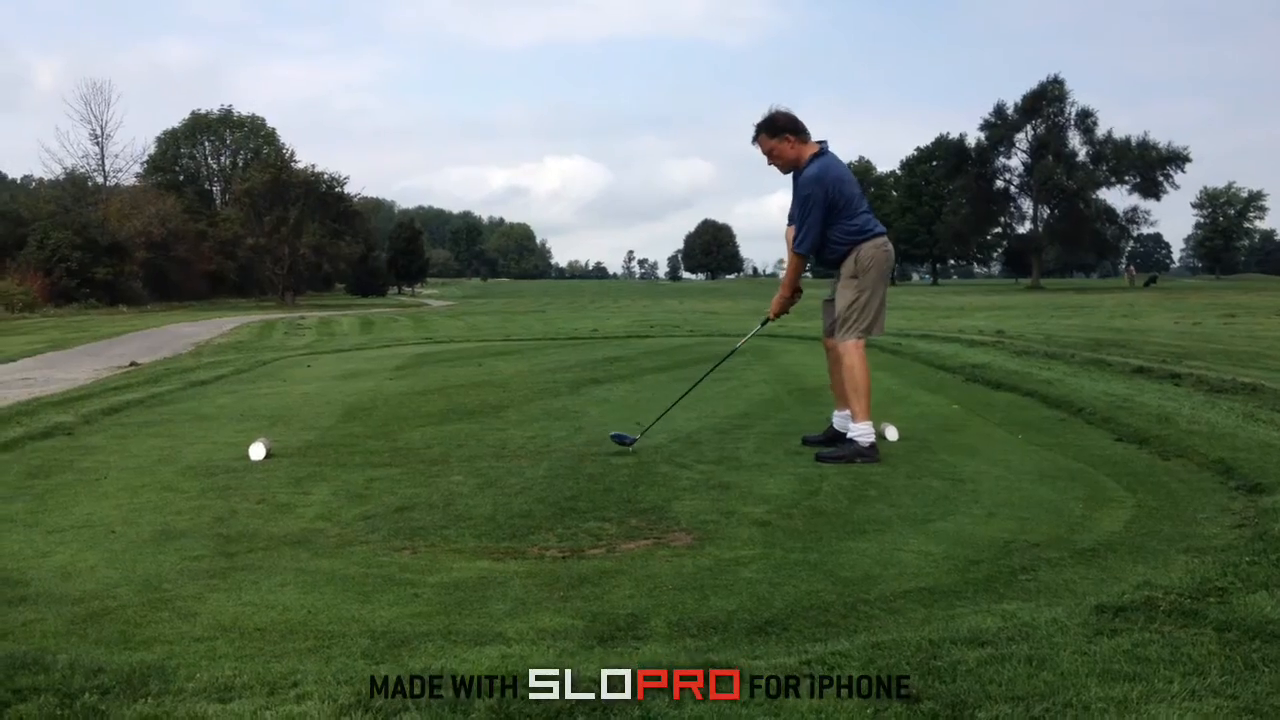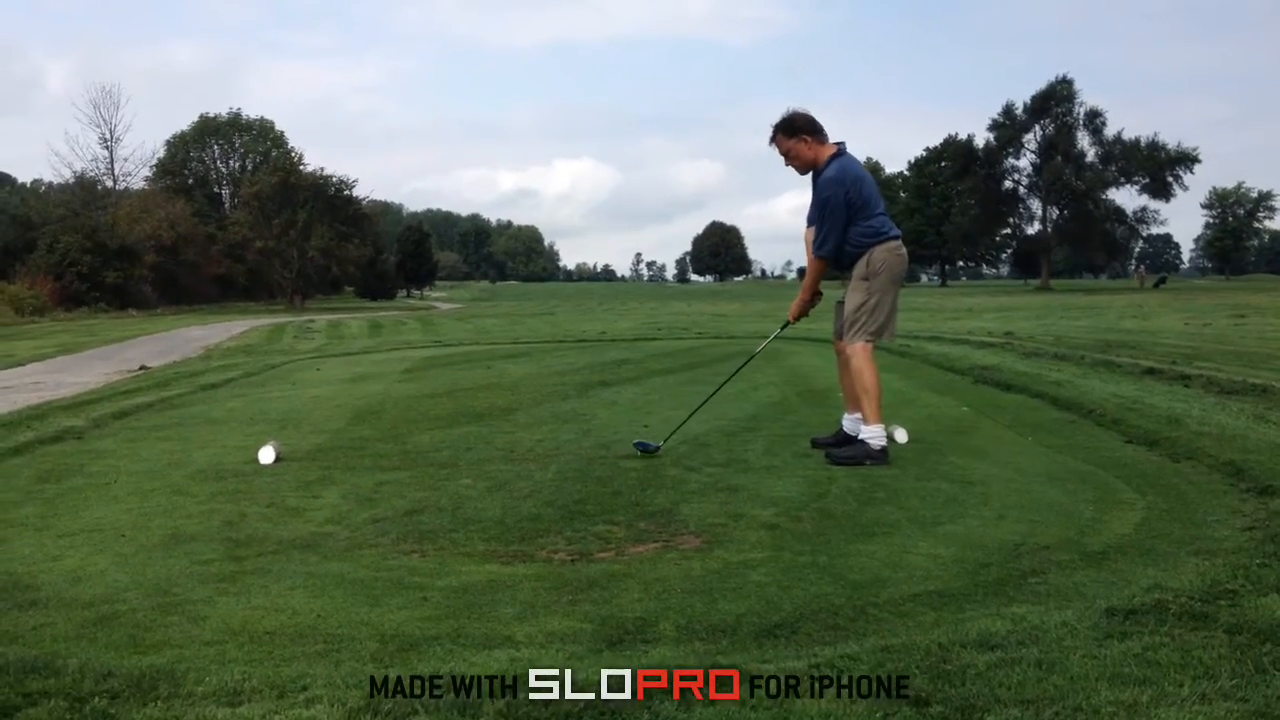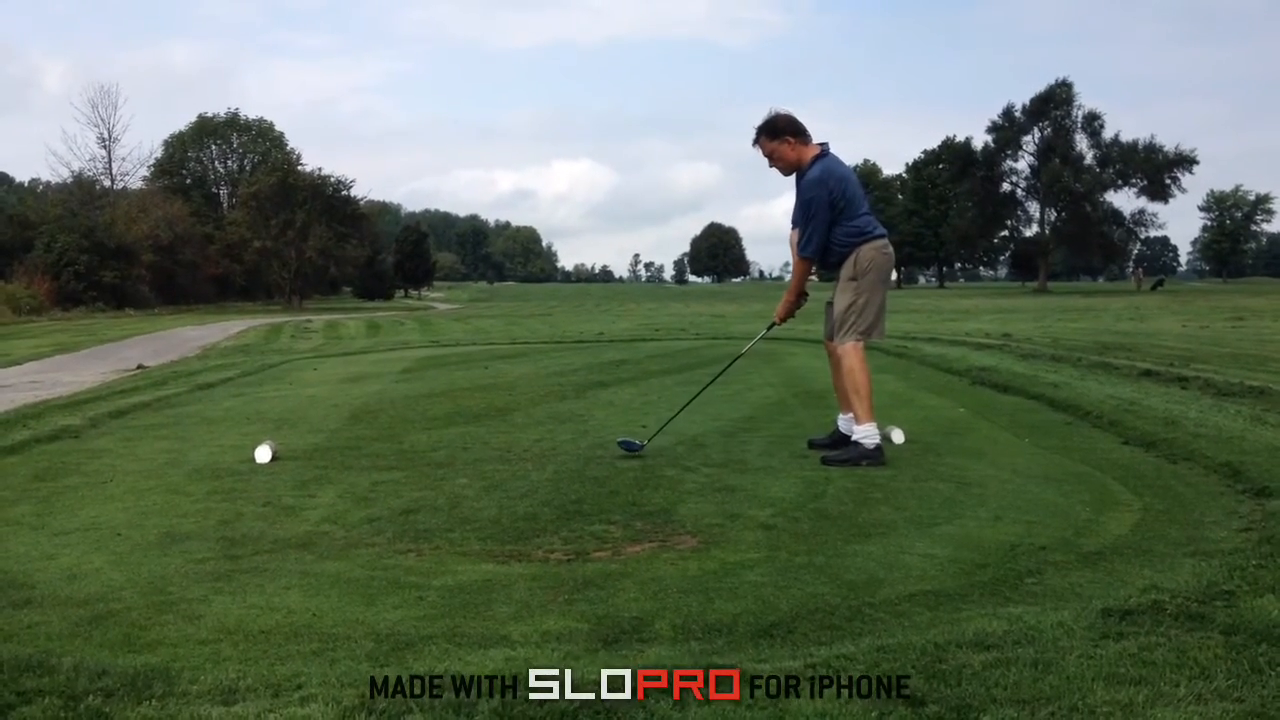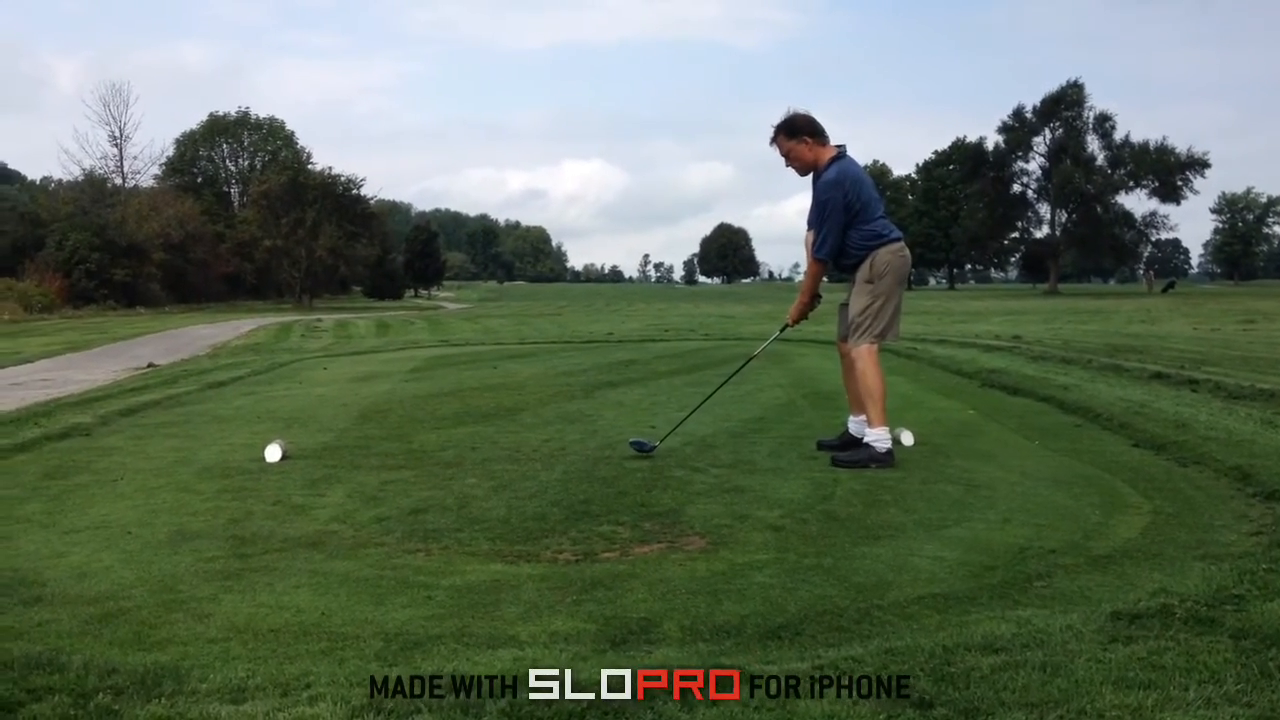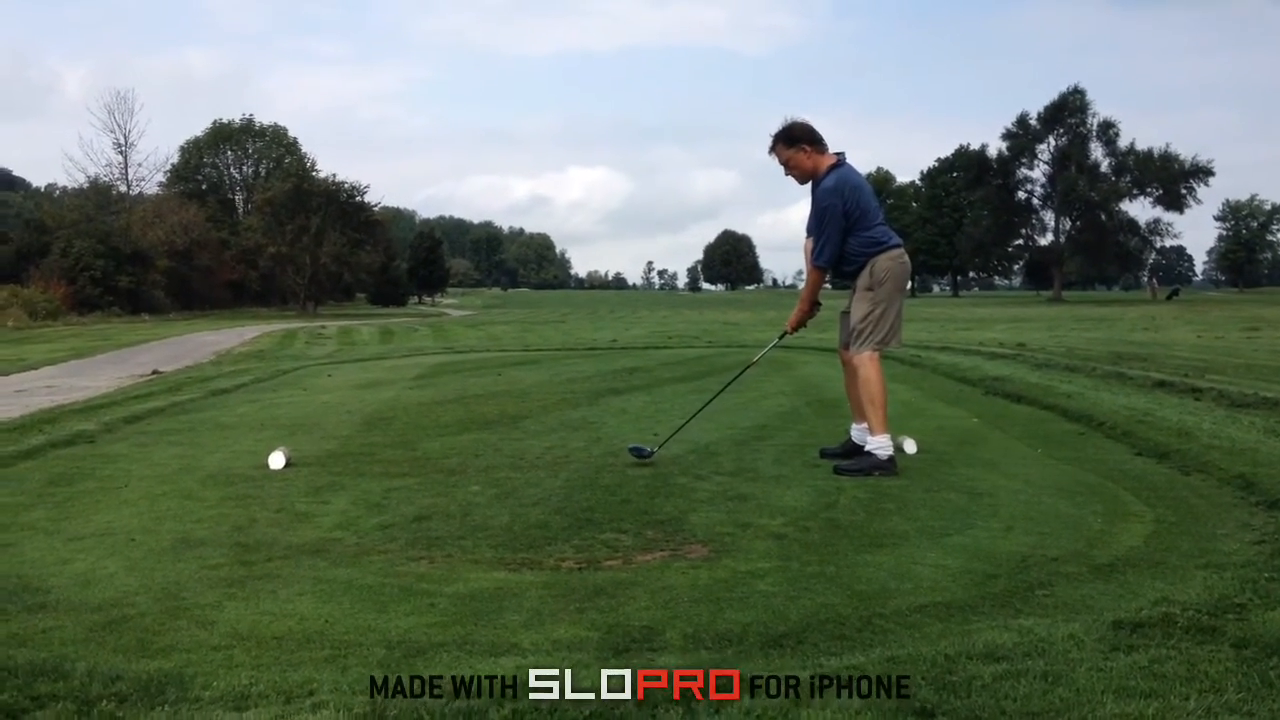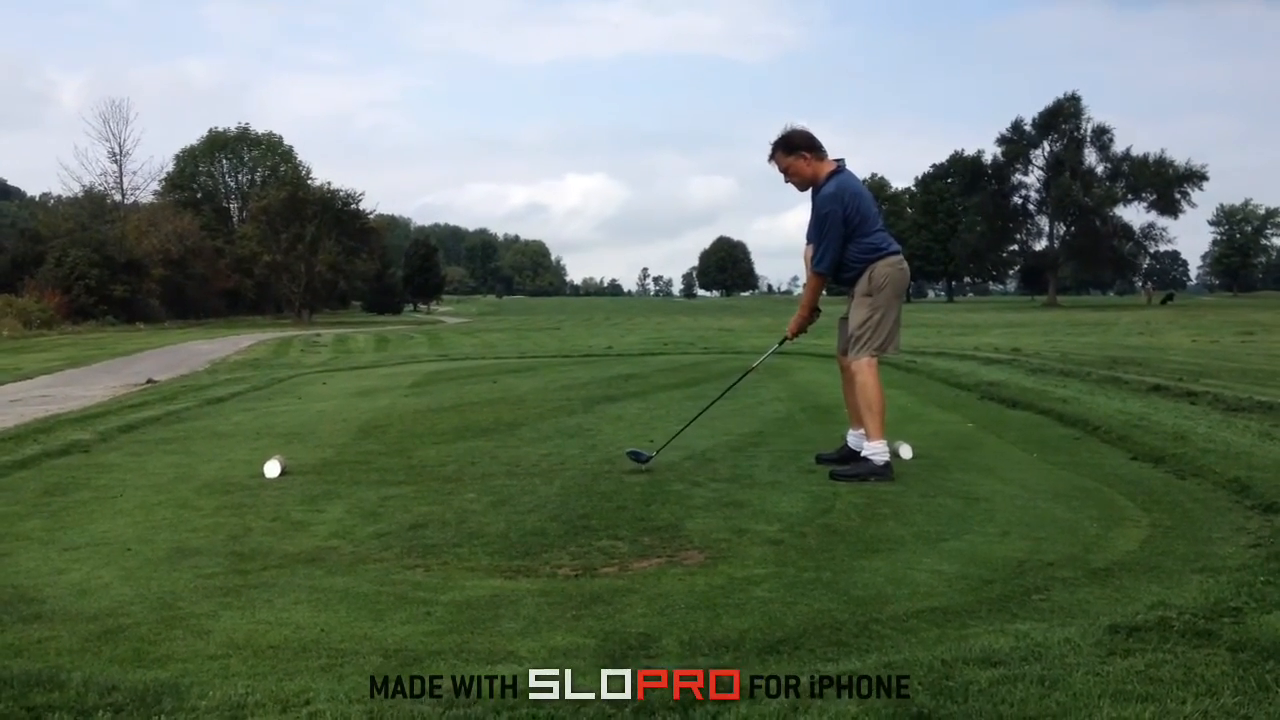
dt=0.7s
person 1, frame 1
left shoulder: (814, 177)
right shoulder: (811, 166)
left elbow: (804, 246)
right elbow: (795, 228)
left wrist: (784, 294)
right wrist: (791, 283)
left hip: (864, 256)
right hip: (853, 258)
left knee: (849, 341)
right knee: (833, 340)
left ankle: (863, 439)
right ankle: (843, 425)
person 1, frame 2
left shoulder: (834, 178)
right shoulder: (828, 168)
left elbow: (825, 248)
right elbow: (813, 229)
left wrist: (805, 296)
right wrist: (811, 285)
left hip: (877, 258)
right hip: (865, 261)
left knee: (858, 344)
right knee: (843, 343)
left ankle: (874, 441)
right ankle: (853, 427)
person 1, frame 3
left shoulder: (817, 179)
right shoulder: (815, 168)
left elbow: (809, 248)
right elbow: (799, 231)
left wrist: (790, 297)
right wrist: (798, 286)
left hip: (864, 257)
right hip: (855, 259)
left knee: (849, 344)
right knee: (834, 343)
left ankle: (868, 441)
right ankle: (848, 428)
person 1, frame 4
left shoulder: (832, 181)
right shoulder: (833, 169)
left elbow: (824, 250)
right elbow: (815, 233)
left wrist: (804, 299)
right wrist: (810, 287)
left hip: (881, 260)
right hip: (870, 261)
left knee: (863, 346)
right knee: (847, 344)
left ankle: (879, 443)
right ankle: (858, 429)
person 1, frame 5
left shoulder: (831, 188)
right shoulder: (832, 176)
left elbow: (823, 258)
right elbow: (814, 241)
left wrist: (803, 307)
right wrist: (810, 296)
left hip: (880, 267)
right hip: (872, 268)
left knee: (864, 353)
right knee: (849, 352)
left ankle: (881, 451)
right ankle: (861, 437)
person 1, frame 6
left shoulder: (831, 195)
right shoulder: (831, 183)
left elbow: (823, 264)
right elbow: (813, 247)
left wrist: (803, 313)
right wrist: (810, 301)
left hip: (879, 274)
right hip: (869, 275)
left knee: (862, 359)
right knee: (847, 358)
left ankle: (877, 457)
right ankle: (857, 443)
